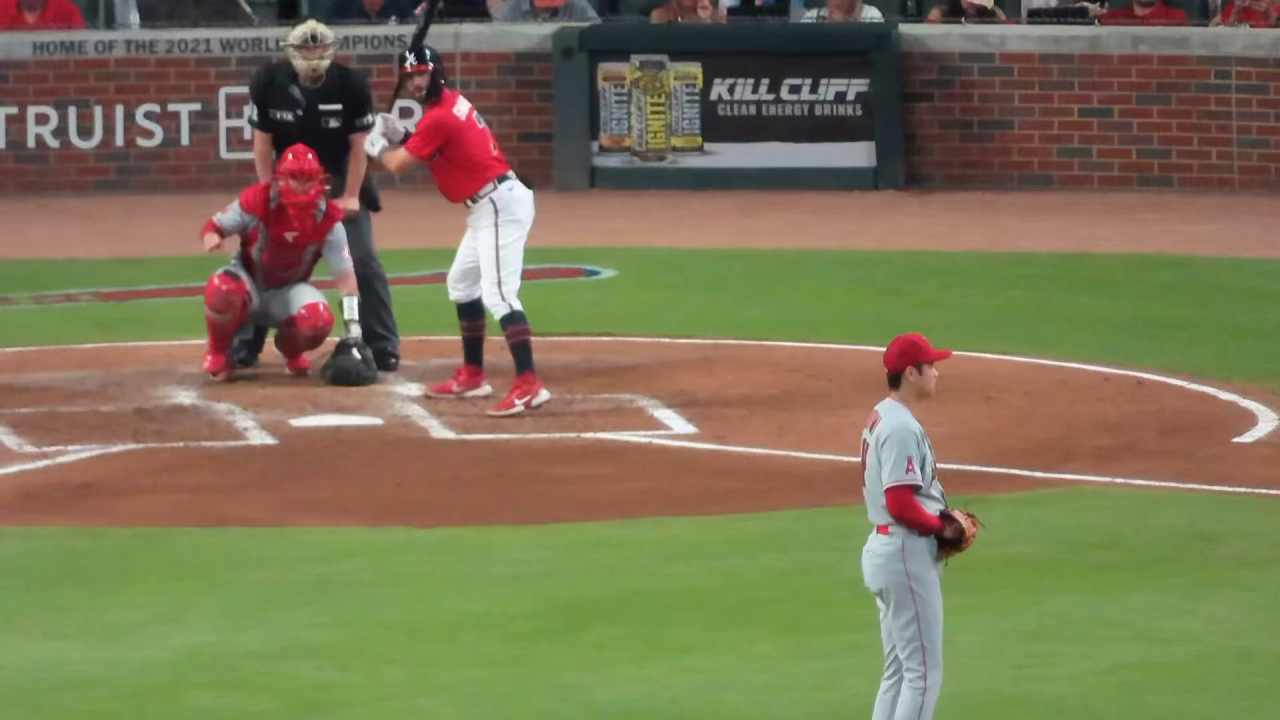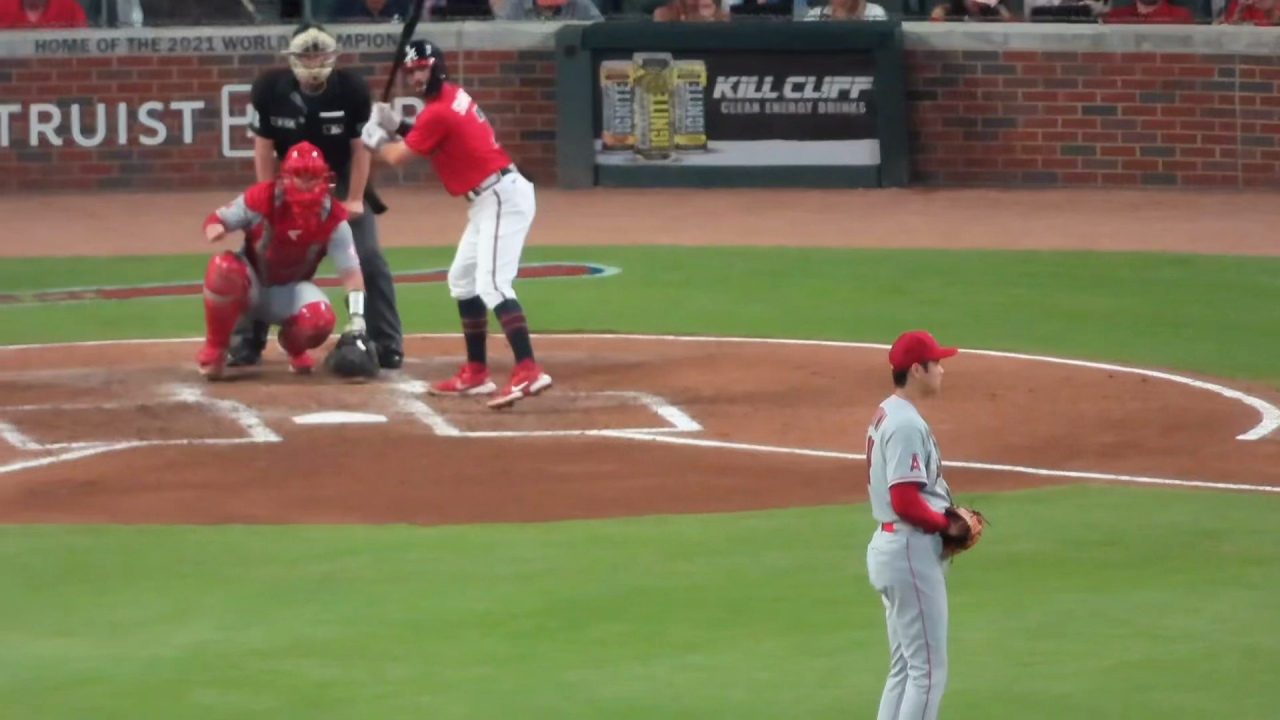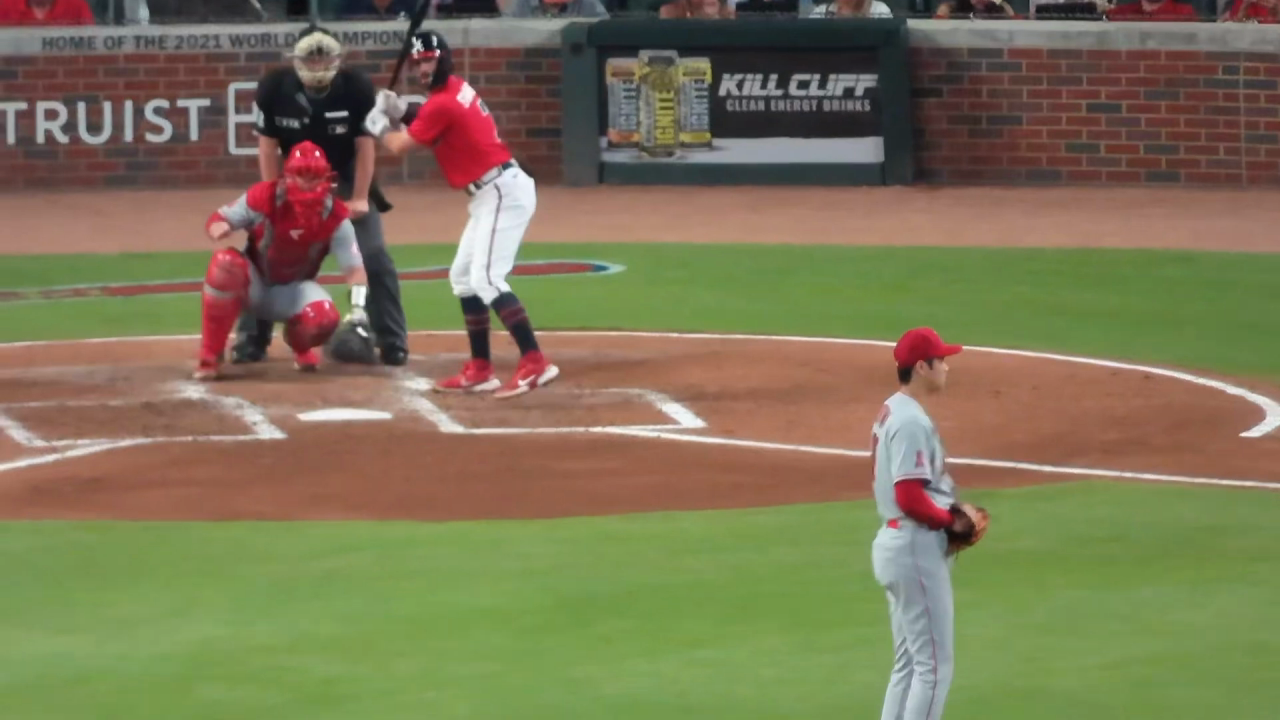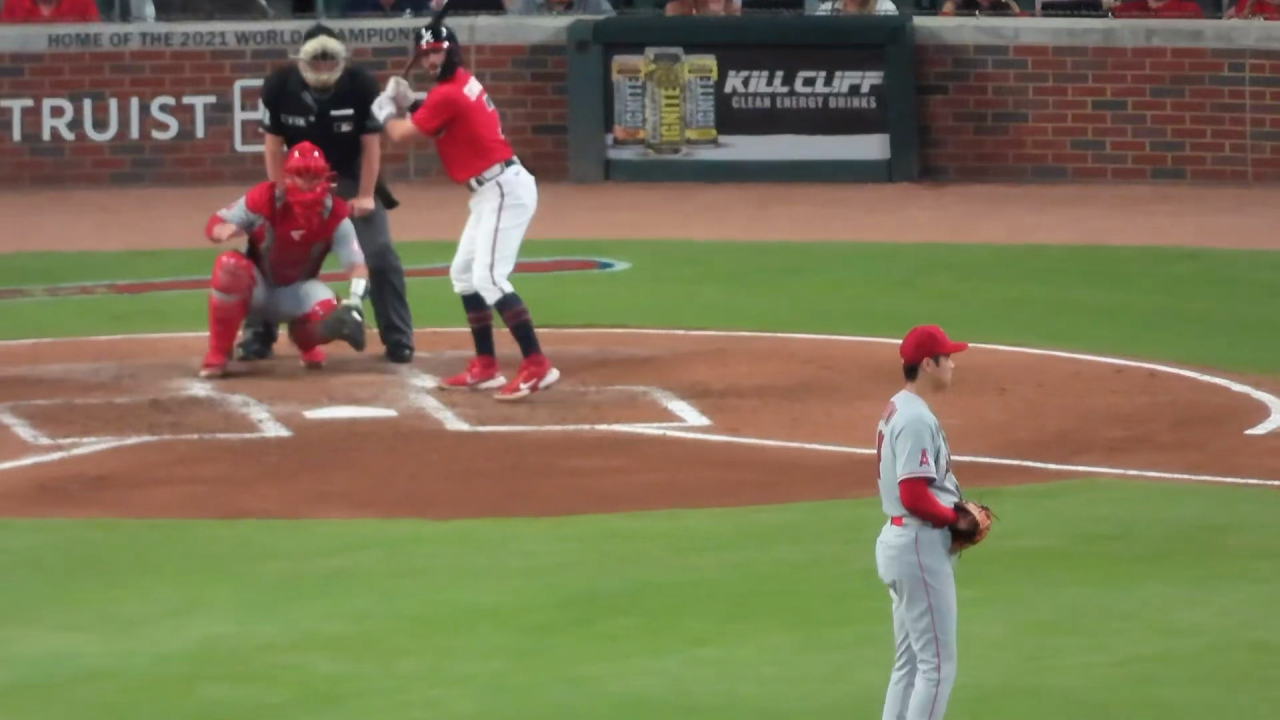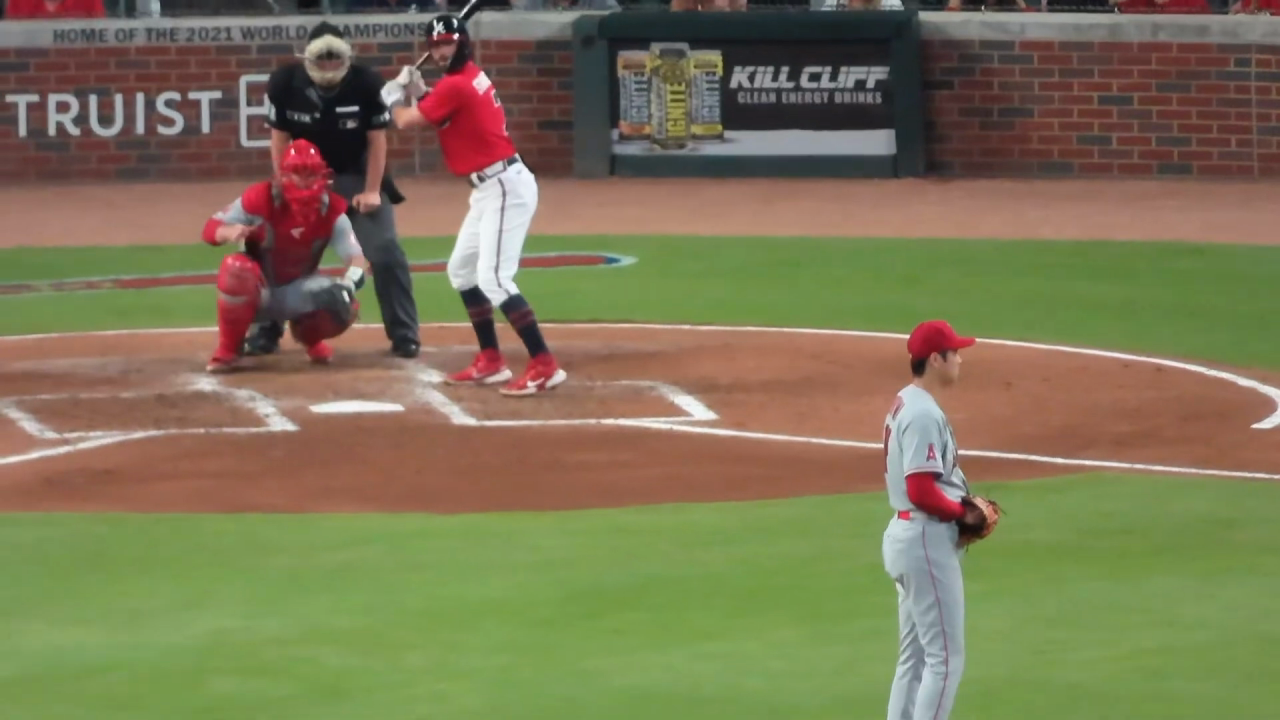
dt=0.1s
person 1, frame 1
left shoulder: (881, 418)
right shoulder: (902, 428)
right elbow: (901, 505)
left wrist: (937, 523)
right wrist: (942, 527)
left hip: (887, 549)
right hip: (905, 554)
left knee: (898, 668)
right knee: (923, 670)
person 1, frame 2
left shoulder: (887, 414)
right shoulder: (907, 424)
right elbow: (906, 502)
left wrist: (943, 520)
right wrist: (948, 524)
left hip: (891, 546)
right hip: (910, 551)
left knee: (904, 667)
right knee: (927, 668)
person 1, frame 3
left shoulder: (892, 411)
right shoulder: (912, 421)
right elbow: (910, 498)
left wrist: (947, 517)
right wrist: (953, 521)
left hip: (898, 543)
right hip: (914, 548)
left knee: (909, 662)
right knee: (934, 663)
person 1, frame 4
left shoulder: (898, 409)
right shoulder: (918, 419)
right elbow: (914, 496)
left wrist: (951, 515)
right wrist: (957, 519)
left hip: (901, 540)
right hip: (918, 546)
left knee: (910, 660)
right knee: (937, 662)
person 1, frame 5
left shoulder: (905, 404)
right shoulder: (924, 414)
right elbow: (922, 491)
left wrist: (958, 509)
right wrist: (964, 512)
left hip: (908, 535)
right hip: (925, 541)
left knee: (915, 655)
right knee: (945, 655)
person 2, frame 1
left shoulder: (437, 117)
right shoulder: (449, 101)
left elbow: (398, 164)
right elbow: (426, 144)
left wrist: (377, 146)
right wrist: (399, 133)
left hip: (500, 204)
right hip: (493, 203)
left knee: (499, 294)
right knee: (462, 282)
left ankle: (528, 385)
right ankle: (471, 375)
person 2, frame 2
left shoulder: (436, 112)
right shoulder: (450, 94)
left elbow: (397, 157)
right elbow: (425, 137)
left wrist: (375, 138)
right wrist: (396, 125)
left hip: (502, 197)
right hip: (492, 196)
left knee: (491, 284)
right knee: (463, 279)
left ankle: (527, 370)
right ankle: (475, 372)
person 2, frame 3
left shoulder: (441, 103)
right shoulder: (454, 88)
left elbow: (399, 146)
right elbow: (431, 127)
left wrist: (379, 124)
right wrist: (401, 113)
left hip: (502, 191)
right hip: (495, 190)
left knee: (486, 278)
right knee: (463, 276)
left ankle: (534, 361)
right ankle: (480, 370)
person 2, frame 4
left shoulder: (446, 95)
right shoulder: (462, 82)
left elbow: (401, 134)
right elbow: (437, 118)
left wrist: (385, 111)
right wrist: (408, 102)
left hip: (504, 189)
right hip: (496, 188)
left knee: (489, 277)
right knee: (464, 273)
left ankle: (536, 365)
right ankle: (485, 367)
person 2, frame 5
left shoulder: (455, 84)
right shoulder: (468, 76)
left elbow: (406, 121)
right elbow: (441, 113)
left wrist: (394, 97)
right wrist: (419, 92)
left hip: (504, 187)
right hip: (491, 187)
left knee: (494, 279)
right knee: (461, 269)
left ankle: (544, 365)
right ankle: (491, 361)
person 3, frame 1
left shoulder: (351, 84)
right shoulder: (268, 82)
left elbow: (359, 144)
right elbow: (262, 141)
left wrist: (351, 195)
left hip: (338, 183)
left knee: (363, 263)
left ankle: (384, 347)
right ankle: (246, 343)
person 3, frame 2
left shoulder: (353, 89)
right shoulder: (269, 88)
left elbow: (361, 148)
right elbow: (263, 147)
left wrist: (355, 199)
left hip: (341, 185)
left knee: (369, 262)
left ankle: (388, 345)
right ankle: (246, 343)
person 3, frame 3
left shoulder: (357, 88)
right shoulder: (273, 88)
left elbow: (365, 147)
right elbow: (268, 146)
left wrist: (359, 197)
left hip: (345, 183)
left knee: (374, 260)
left ankle: (392, 342)
right ankle: (252, 339)
person 3, frame 4
left shoulder: (362, 86)
right shoulder: (278, 86)
left elbow: (371, 144)
right elbow: (274, 144)
left wrist: (365, 195)
left hip: (350, 180)
left knee: (380, 257)
left ankle: (399, 339)
right ankle: (258, 336)
person 3, frame 5
left shoulder: (368, 83)
right shoulder: (284, 82)
left elbow: (376, 140)
right elbow: (280, 139)
left wrist: (372, 191)
left hip: (357, 176)
left knee: (386, 253)
left ankle: (405, 334)
right ankle: (265, 331)
person 4, frame 1
left shoulder: (328, 219)
right shoulder: (256, 200)
left elbow: (345, 275)
right elbow: (213, 227)
left wrist: (353, 328)
right wrist: (211, 238)
left hip: (288, 293)
right hip: (250, 289)
left knee: (319, 320)
right knee: (222, 289)
left ankle: (291, 350)
right ankle: (219, 353)
person 4, frame 2
left shoulder: (333, 218)
right shoulder: (261, 198)
left elbow: (350, 271)
right elbow: (216, 219)
left wrist: (357, 320)
right wrist: (214, 230)
left hip: (290, 290)
right hip: (252, 286)
left knee: (321, 320)
right knee: (223, 266)
left ankle: (294, 347)
right ankle: (215, 348)
person 4, frame 3
left shoulder: (335, 216)
right shoulder: (264, 197)
left elbow: (355, 269)
right elbow: (217, 218)
left wrist: (358, 312)
right wrist: (218, 229)
left hip: (293, 291)
right hip: (253, 287)
left knee: (324, 319)
right knee: (226, 262)
left ankle: (300, 343)
right ankle: (210, 354)
person 4, frame 4
left shoulder: (335, 215)
right shoulder: (263, 198)
left elbow: (356, 265)
right elbow: (216, 222)
left wrist: (354, 302)
right wrist: (222, 230)
left hip: (296, 291)
right hip: (256, 289)
left knee: (333, 315)
right knee: (230, 264)
left ankle: (305, 342)
right ankle: (218, 354)
person 4, frame 5
left shoulder: (331, 210)
right shoulder: (260, 198)
left elbow: (358, 261)
right elbow: (210, 229)
left wrist: (347, 286)
right wrist: (230, 232)
left hip: (296, 290)
right hip: (254, 288)
left knee: (343, 307)
right knee: (236, 267)
left ankle: (308, 335)
right ankle: (229, 350)
